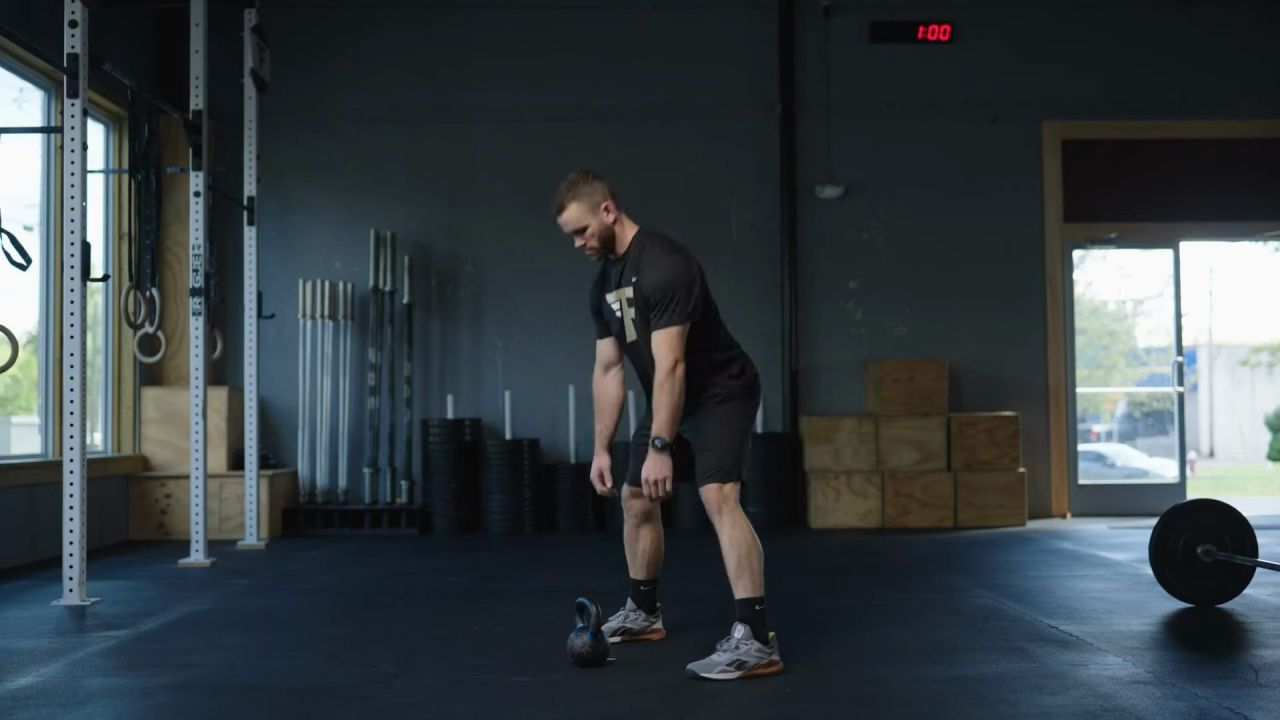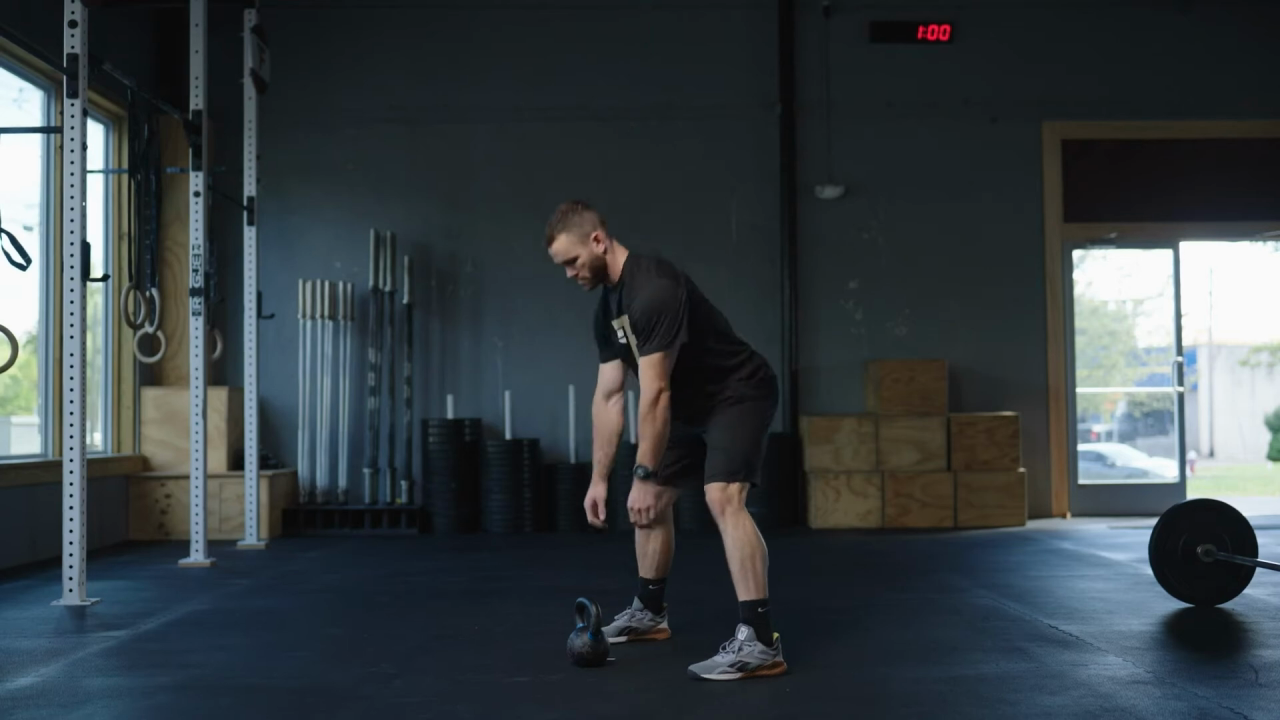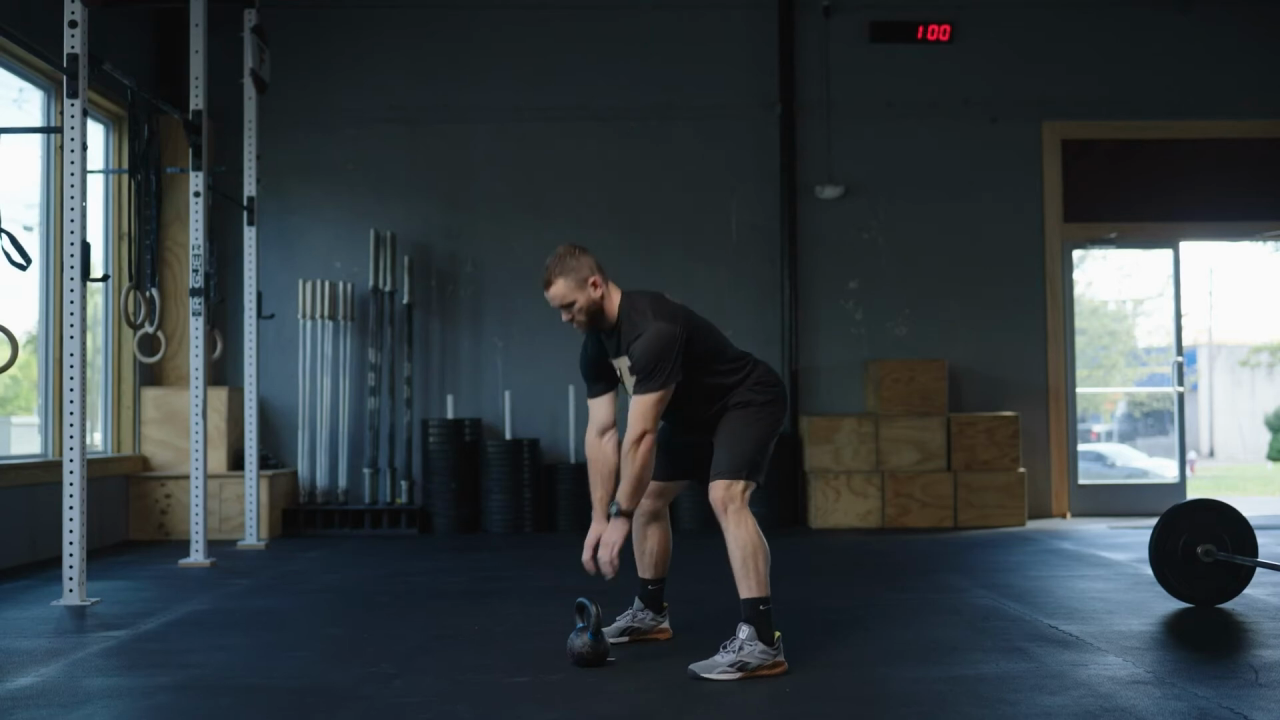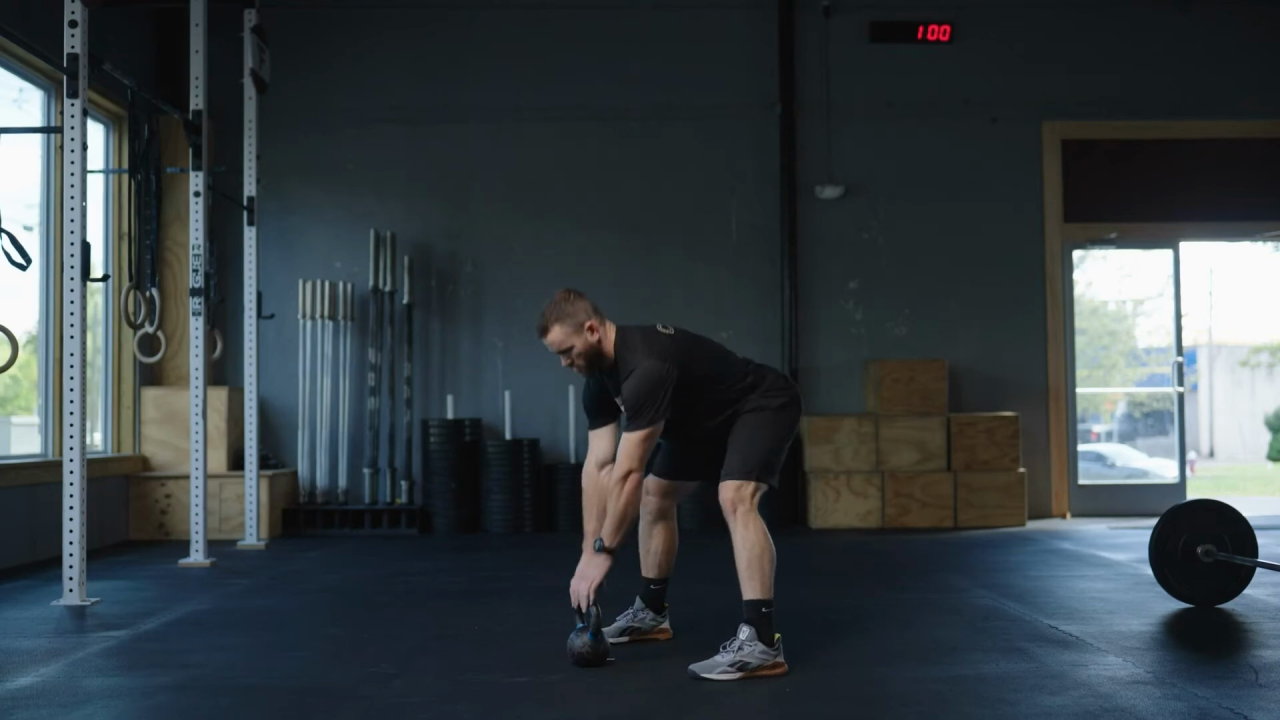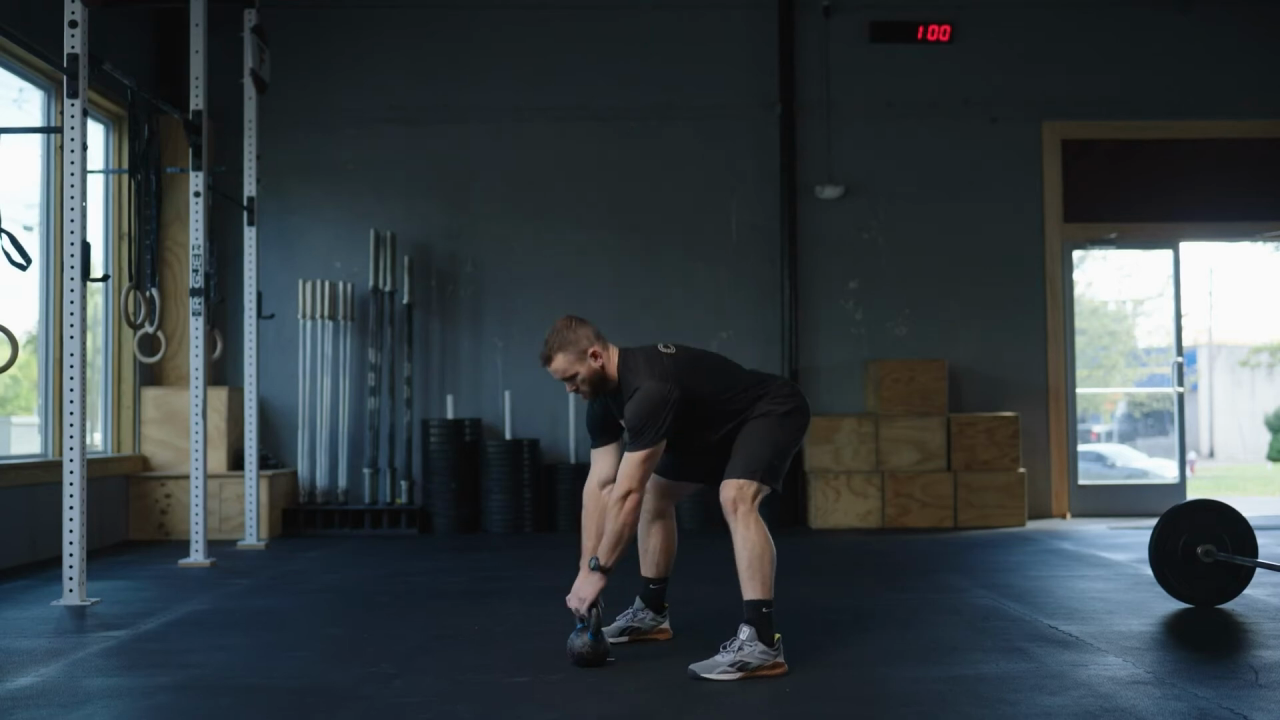
dt=0.2s
person 1, frame 1
left shoulder: (663, 265)
right shoulder: (605, 281)
left elbow: (670, 364)
right elbow: (607, 369)
left wrist: (659, 448)
right wrist: (601, 448)
left hip: (721, 393)
right hip: (671, 402)
left knee: (718, 499)
right knee: (636, 499)
left ankle: (755, 639)
right ankle: (643, 611)
person 1, frame 2
left shoulder: (655, 288)
right shoulder: (607, 307)
left elbow: (654, 392)
right elbow: (608, 396)
left wrist: (644, 477)
right wrist: (599, 478)
left hip: (738, 394)
right hip: (689, 405)
left knee: (722, 499)
right knee: (652, 507)
left ankle: (759, 640)
right ankle: (650, 611)
person 1, frame 3
left shoulder: (653, 329)
right shoulder: (596, 345)
left elbow: (641, 434)
right elbow: (601, 433)
left wrist: (619, 517)
right wrist: (599, 519)
left hip: (748, 400)
right hip: (693, 413)
left knee: (725, 498)
right knee: (648, 498)
left ankle: (760, 640)
right ankle: (651, 611)
person 1, frame 4
left shoulder: (648, 366)
right shoulder: (599, 379)
left elbow: (628, 471)
right elbow: (599, 466)
left wrist: (603, 552)
right wrist: (586, 553)
left hip: (765, 403)
left knee: (734, 500)
right knee: (654, 496)
left ankle: (760, 641)
right ankle: (652, 611)
person 1, frame 5
left shoulder: (650, 388)
right shoulder: (603, 399)
left elbow: (627, 493)
right elbow: (600, 485)
left wrist: (597, 570)
right wrist: (584, 569)
left hip: (772, 410)
left knee: (735, 498)
right knee: (655, 495)
left ankle: (761, 642)
right ankle: (652, 611)
